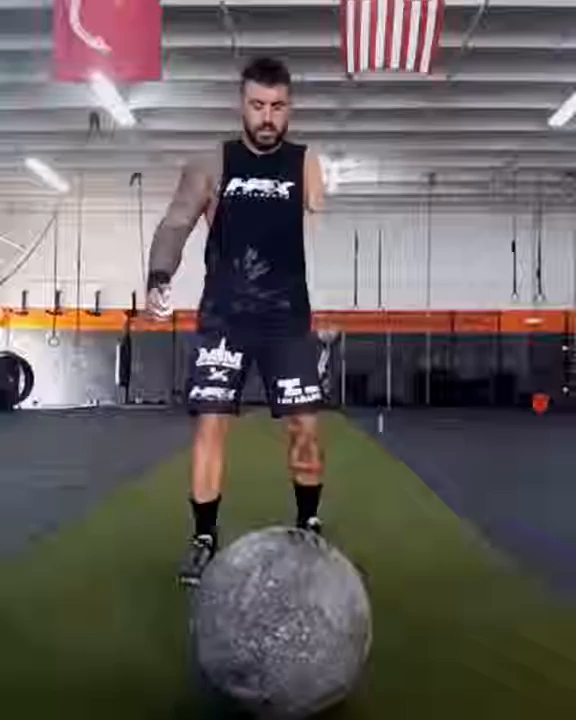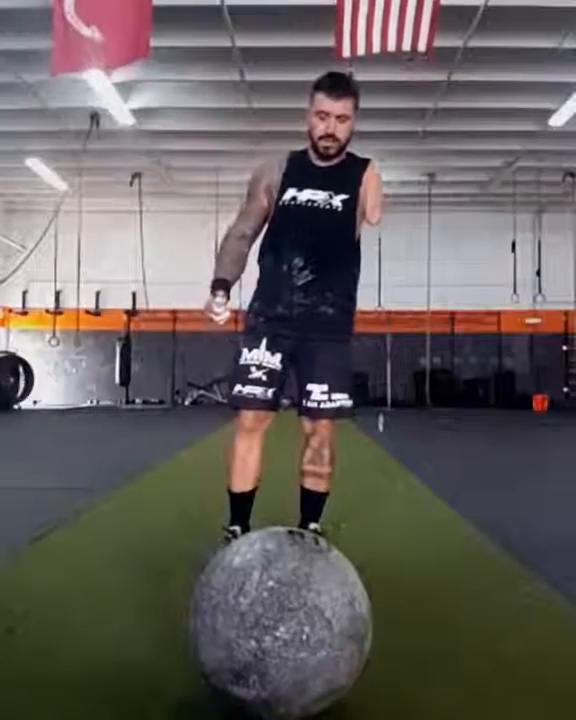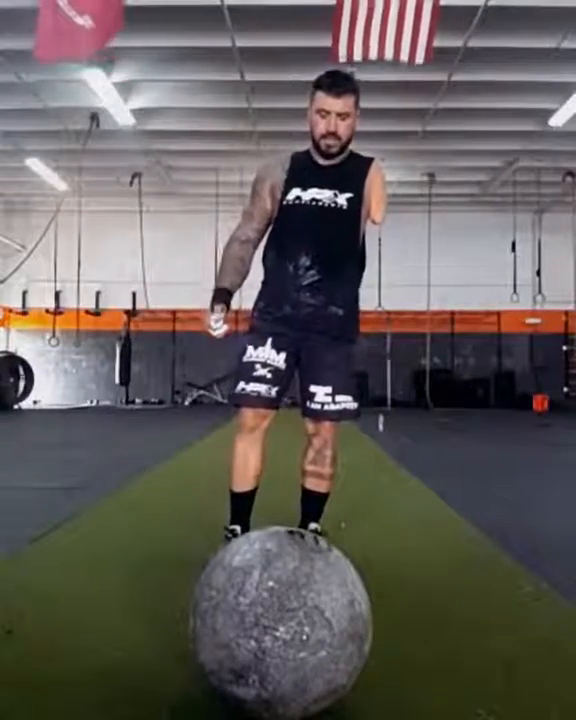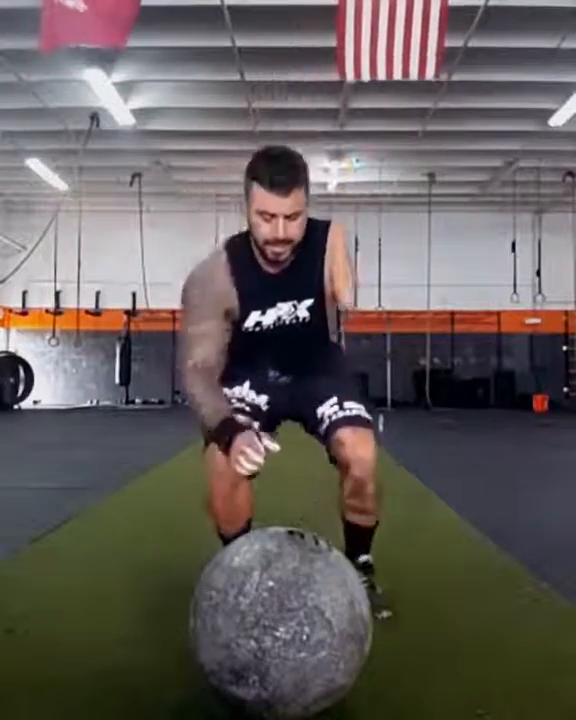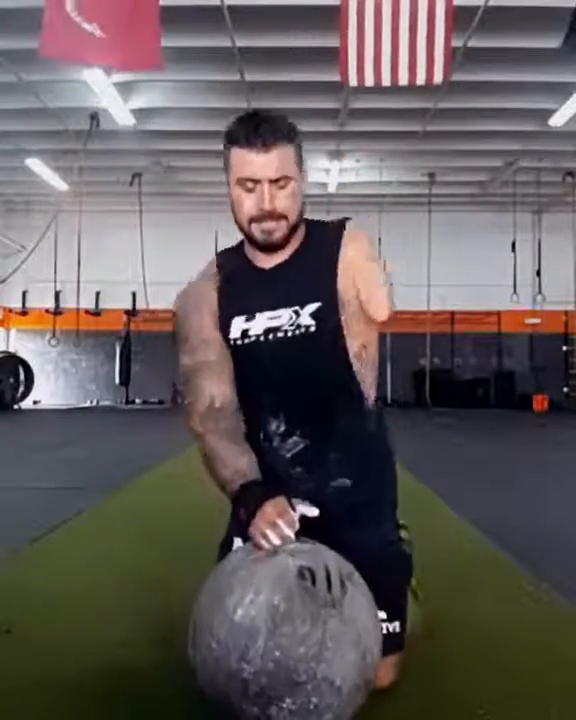
dt=1s
person 1, frame 1
left shoulder: (304, 162)
right shoulder: (212, 163)
right elbow: (176, 224)
right wrist: (158, 277)
left hip: (287, 317)
right hip: (223, 315)
left knee: (304, 426)
right knee: (210, 424)
left ankle: (309, 527)
right ankle: (204, 538)
person 1, frame 2
left shoulder: (365, 176)
right shoulder: (275, 172)
right elbow: (242, 233)
right wrist: (221, 285)
left hip: (328, 325)
right hip: (268, 318)
left knee: (319, 429)
right knee: (250, 420)
left ankle: (309, 533)
right ankle: (237, 533)
person 1, frame 3
left shoulder: (369, 175)
right shoulder: (278, 173)
right elbow: (245, 237)
right wrist: (222, 295)
left hip: (332, 325)
right hip: (273, 318)
left knee: (322, 431)
right knee: (251, 419)
left ankle: (308, 533)
right ankle: (237, 530)
person 1, frame 4
left shoulder: (329, 243)
right shoulder: (214, 277)
right elbow: (198, 368)
right wrist: (228, 432)
left hip: (318, 371)
right hip: (252, 375)
left knee: (360, 454)
right knee: (227, 465)
left ankle: (357, 564)
person 1, frame 5
left shoulder: (349, 250)
right shoulder: (205, 296)
right elbow: (210, 416)
right wrist: (252, 497)
left hip: (358, 486)
right hip: (268, 491)
left knee: (376, 672)
left ankle: (393, 567)
